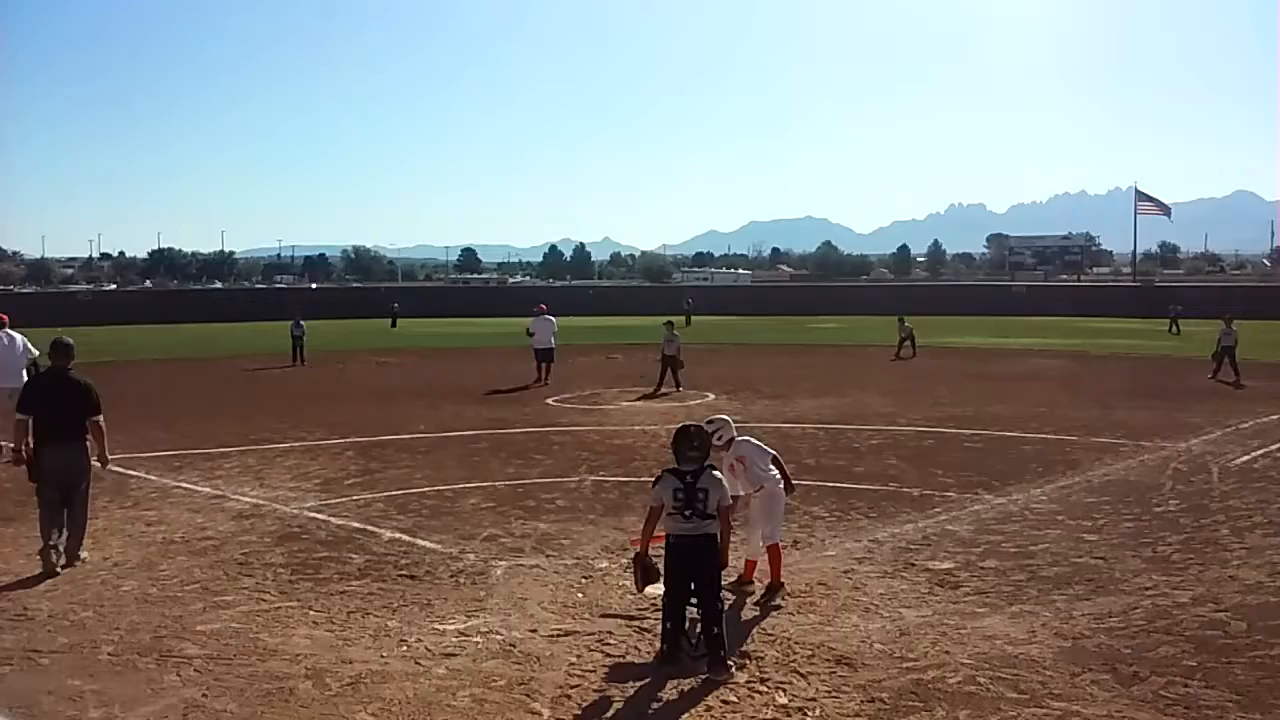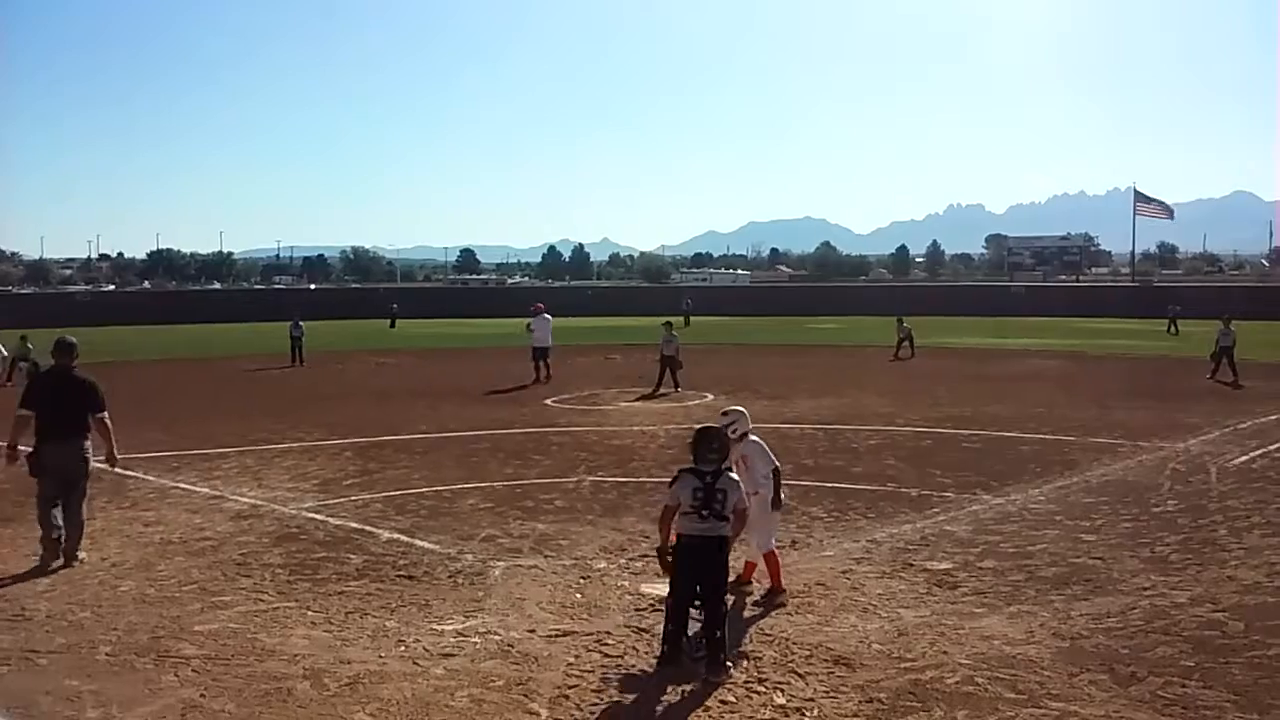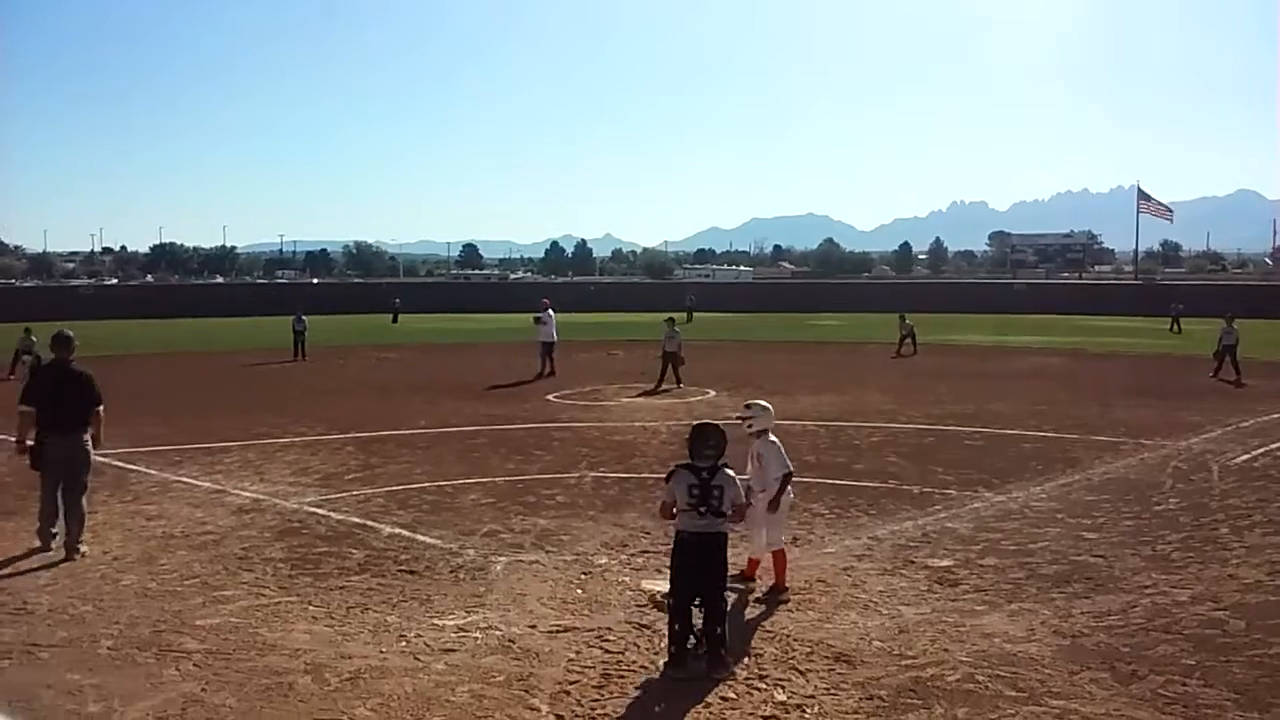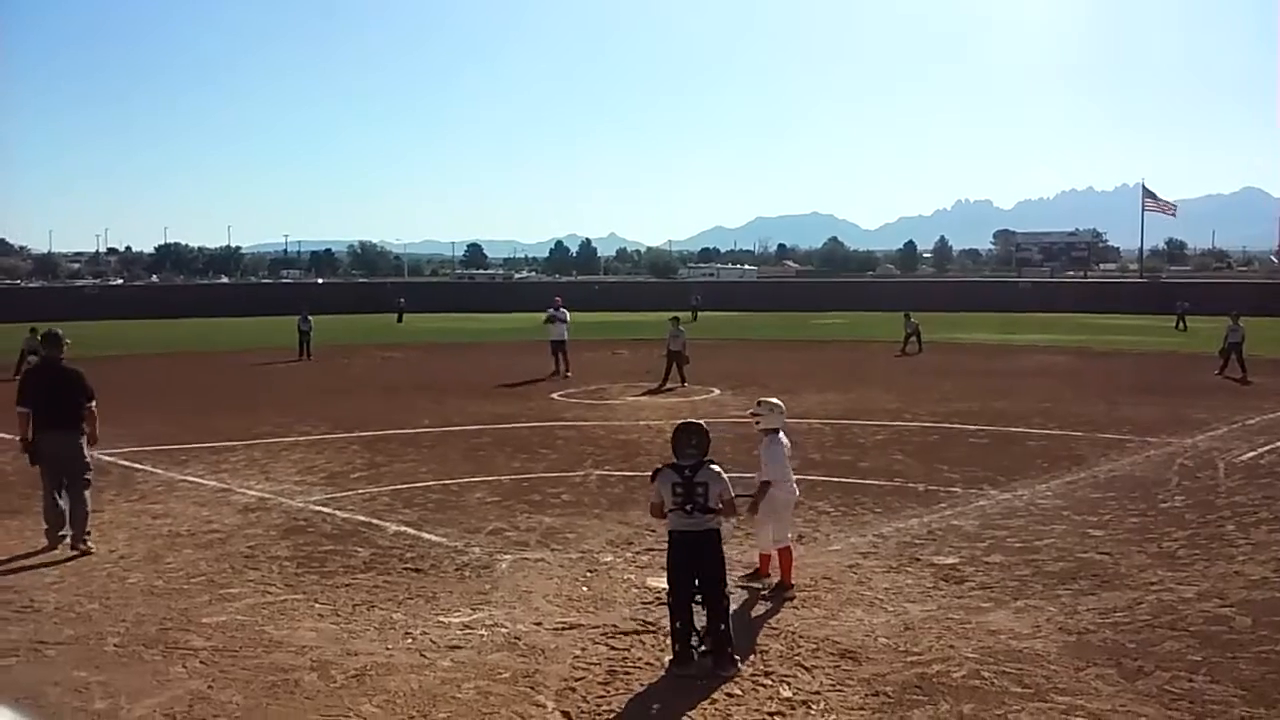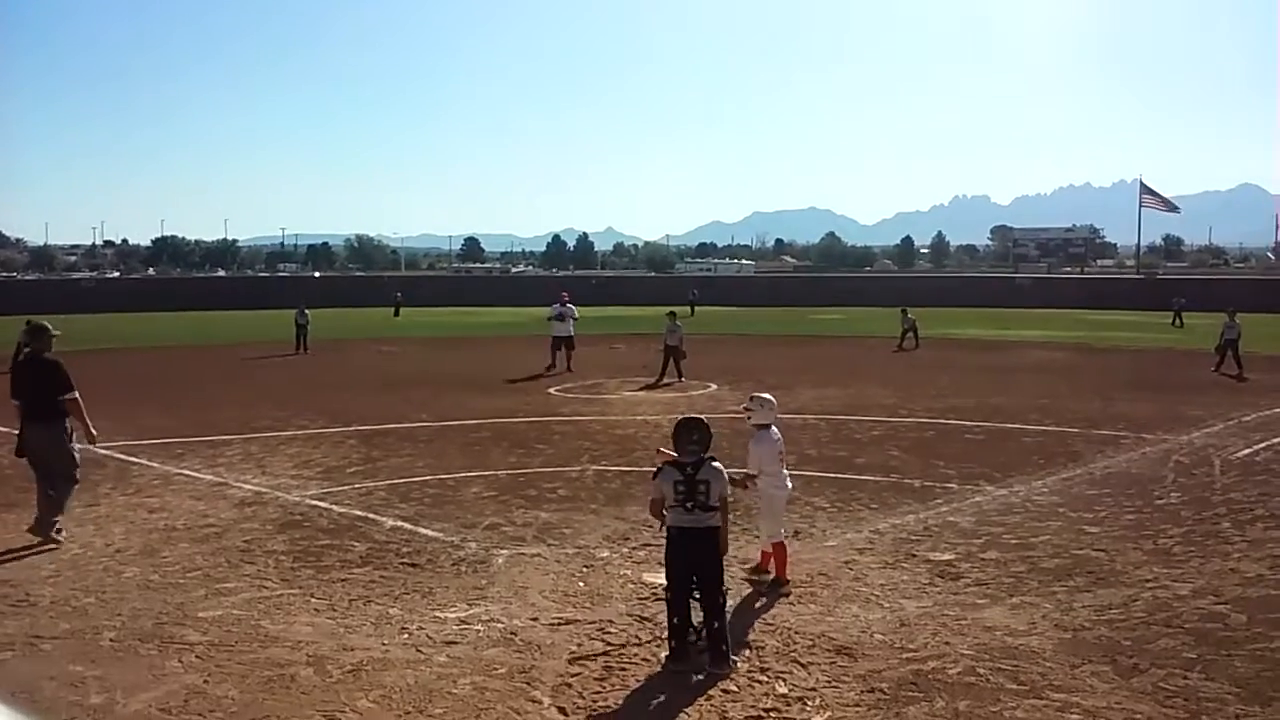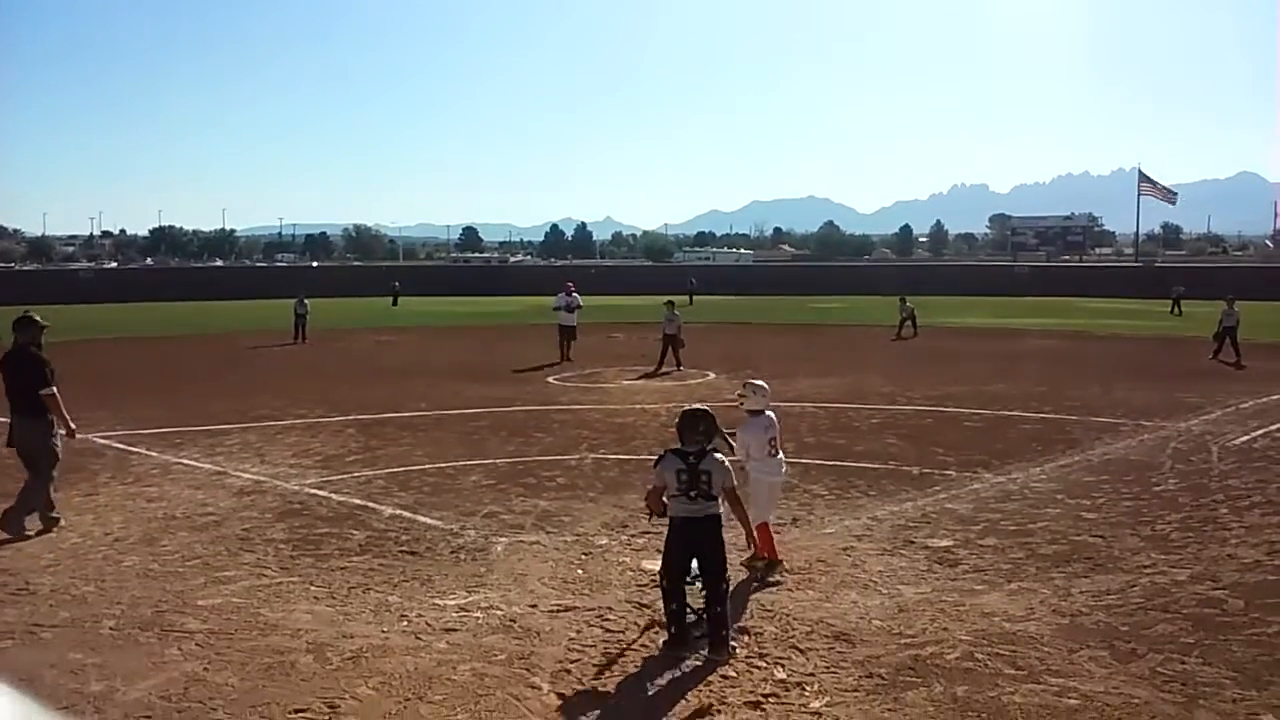
dt=0.3s
person 1, frame 1
left shoulder: (665, 480)
right shoulder: (716, 480)
left elbow: (652, 519)
right elbow: (725, 519)
left wrist: (643, 551)
right wrist: (723, 550)
left hip: (677, 546)
right hip: (706, 546)
left knee: (673, 601)
right knee: (711, 605)
left ankle: (669, 652)
right ankle: (717, 663)
person 1, frame 2
left shoulder: (682, 480)
right shoulder: (732, 482)
left elbow: (666, 517)
right elbow: (740, 520)
left wrist: (663, 545)
right wrist: (727, 542)
left hip: (687, 546)
right hip: (716, 548)
left knee: (678, 603)
right knee: (715, 607)
left ankle: (670, 654)
right ankle: (716, 664)
person 1, frame 3
left shoulder: (678, 476)
right shoulder: (728, 478)
left elbow: (665, 512)
right elbow: (740, 514)
left hip: (685, 543)
right hip: (715, 544)
left knee: (680, 602)
right knee: (715, 603)
left ankle: (678, 660)
right ankle: (717, 661)
person 1, frame 4
left shoulder: (663, 475)
right shoulder: (715, 473)
left elbow: (656, 511)
right elbow: (730, 509)
left hip: (679, 542)
right hip: (709, 541)
left knee: (679, 601)
right knee: (717, 600)
left ankle: (683, 658)
right ankle: (724, 658)
person 1, frame 5
left shoulder: (665, 472)
right shoulder: (716, 471)
left elbow: (655, 510)
right elbow: (723, 510)
right wrist: (723, 538)
left hip: (678, 538)
right hip: (708, 538)
left knee: (677, 597)
right knee: (713, 599)
left ankle: (680, 654)
right ankle: (719, 657)
person 1, frame 6
left shoulder: (667, 461)
right shoulder: (718, 462)
left elbow: (652, 499)
right elbow: (733, 500)
left wrist: (665, 509)
right wrist: (748, 530)
left hip: (679, 528)
right hip: (709, 527)
left knee: (672, 583)
right knee: (716, 585)
left ankle: (678, 640)
right ankle: (719, 643)
person 2, frame 1
left shoulder: (34, 384)
right shoulder: (83, 385)
left elbow: (22, 421)
right elbow: (96, 422)
left wrist: (18, 449)
right wrist: (103, 450)
left hip: (46, 452)
right hip: (77, 451)
left knee: (49, 506)
right knee: (77, 506)
left ankle: (51, 554)
right ankle: (73, 553)
person 2, frame 2
left shoulder: (38, 382)
right shoulder: (87, 384)
left elbow: (24, 417)
right elbow: (102, 419)
left wrist: (12, 446)
right wrist: (111, 449)
left hip: (47, 449)
right hip: (78, 449)
left knee: (48, 501)
right knee: (75, 503)
left ankle: (51, 547)
right ankle: (71, 553)
person 2, frame 3
left shoulder: (39, 376)
right shoulder: (84, 377)
left elbow: (26, 412)
right elbow: (97, 412)
left wrist: (21, 439)
right wrist: (97, 435)
left hip: (48, 442)
right hip: (78, 441)
left knee: (49, 492)
right knee: (76, 495)
left ankle: (47, 537)
right ankle: (73, 545)
person 2, frame 4
left shoulder: (30, 376)
right shoulder: (74, 374)
left elbow: (23, 412)
right elbow: (90, 409)
left wrist: (24, 438)
right wrist: (93, 432)
left hip: (44, 439)
right hip: (72, 438)
left knee: (51, 489)
right knee: (79, 488)
left ankle: (55, 535)
right ankle: (80, 538)
person 2, frame 5
left shoulder: (19, 368)
right shoulder: (53, 365)
left elbow: (18, 403)
right elbow: (71, 399)
right wrist: (87, 427)
left hip: (30, 431)
right hip: (55, 429)
left knee: (45, 481)
right knee: (67, 477)
left ankle: (51, 527)
right ankle: (46, 524)
person 2, frame 6
right shoulder: (35, 358)
right elbow: (49, 394)
right wrist: (66, 422)
left hip: (19, 422)
right hip: (38, 422)
left knee: (38, 472)
right knee: (44, 474)
left ankle: (49, 516)
person 3, frame 1
left shoulder: (745, 444)
right shoulder: (727, 460)
left elbow: (773, 457)
right elbow: (735, 492)
left wrist: (787, 479)
left hip: (771, 492)
right hip: (753, 497)
left knee: (769, 537)
right knee: (752, 538)
left ankle: (776, 583)
right ankle: (746, 578)
person 3, frame 2
left shoulder: (754, 444)
right shoulder: (735, 451)
left elbow: (774, 468)
right elbow: (740, 482)
left wrist: (777, 496)
left hip: (768, 498)
right hip: (753, 499)
left knee: (764, 543)
right knee: (754, 540)
left ankle: (777, 589)
right ankle: (745, 579)
person 3, frame 3
left shoulder: (771, 444)
right shoulder: (757, 443)
left elbow: (787, 472)
left wrist: (777, 498)
right wrist: (746, 498)
left hip: (774, 498)
right hip: (760, 497)
left knee: (774, 541)
right knee: (755, 534)
left ankle: (781, 587)
right ankle: (749, 574)
person 3, frame 4
left shoulder: (771, 446)
right shoulder: (776, 439)
left elbow: (768, 480)
left wrist: (755, 503)
right wrist: (759, 499)
left hip: (780, 496)
right hip: (773, 495)
left knee: (780, 538)
right knee: (763, 530)
left ankle: (786, 584)
right ankle: (763, 571)
person 3, frame 5
left shoulder: (757, 441)
right shoulder: (774, 433)
left elbow: (752, 473)
left wrist: (739, 482)
right wrist: (746, 480)
left hip: (771, 491)
right hip: (778, 486)
left knee: (774, 534)
right knee: (766, 529)
left ankle: (782, 580)
right ankle: (763, 567)
person 3, frame 6
left shoulder: (746, 429)
right shoulder: (771, 418)
left elbow: (741, 457)
right wrist: (737, 435)
left hip: (760, 476)
right hip: (776, 473)
left knee: (758, 517)
right knee: (764, 515)
left ankle: (773, 559)
right ankle: (759, 554)
